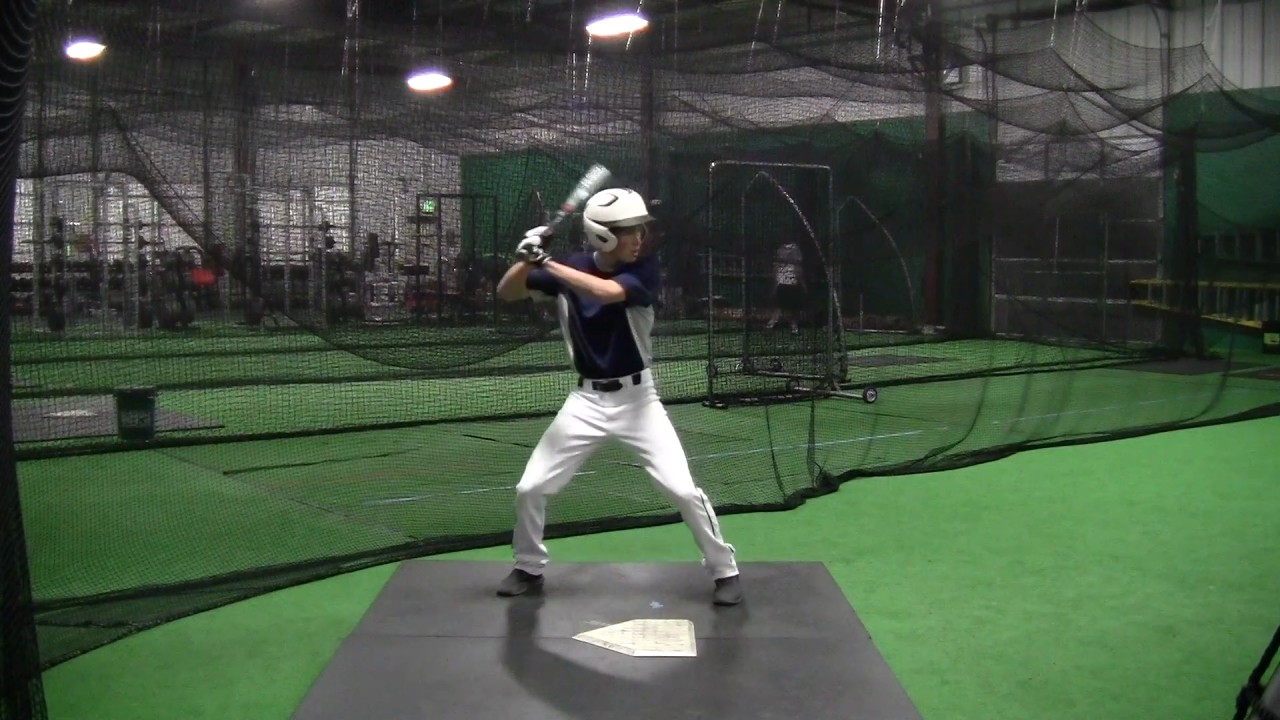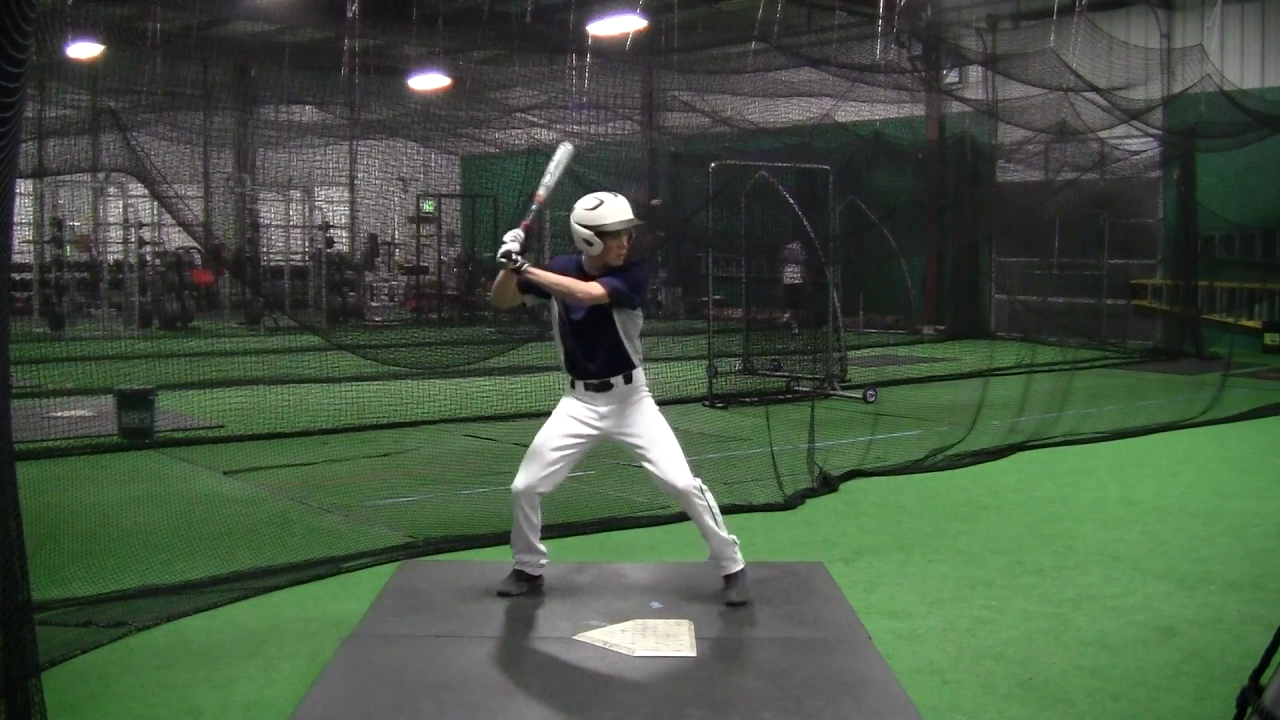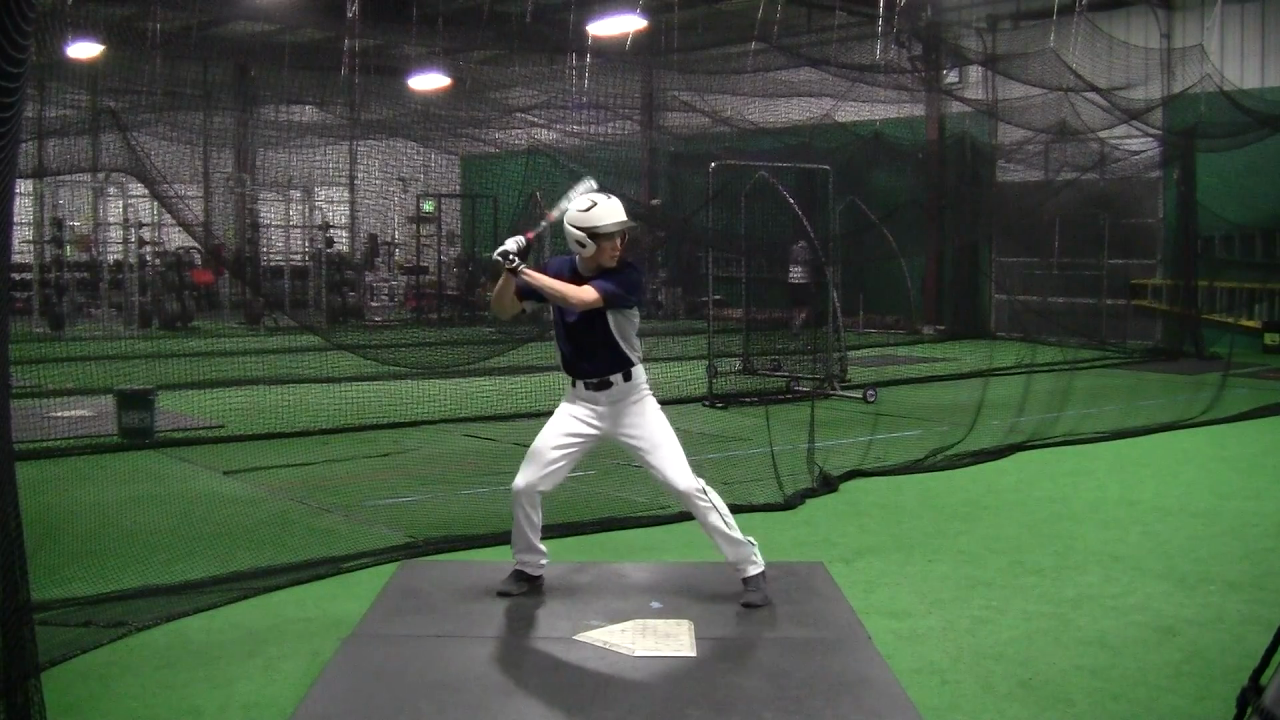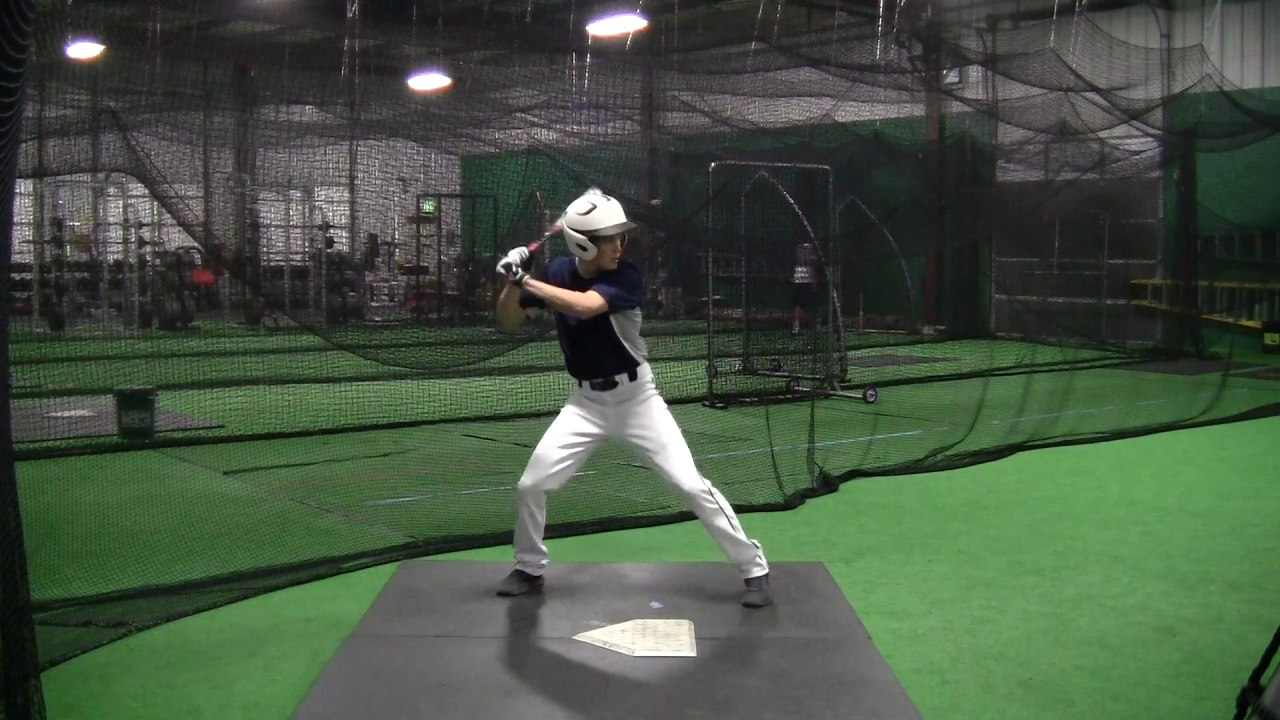
dt=0.1s
person 1, frame 1
left shoulder: (644, 271)
right shoulder: (571, 266)
left elbow: (606, 292)
right elbow: (507, 293)
left wrist: (545, 263)
right wrist: (528, 259)
left hip: (636, 399)
right hip: (585, 400)
left knee: (683, 490)
right knee: (530, 487)
left ankle: (724, 570)
right ankle: (529, 566)
person 1, frame 2
left shoulder: (631, 275)
right shoulder: (560, 267)
left elbow: (588, 294)
right elbow: (501, 301)
left wrist: (527, 268)
right wrist: (510, 264)
left hip: (629, 398)
right hip: (579, 401)
left knee: (684, 483)
right knee: (525, 487)
left ankle: (731, 566)
right ankle: (528, 567)
person 1, frame 3
left shoulder: (627, 276)
right shoulder: (556, 269)
left elbow: (580, 299)
right elbow: (502, 311)
left wrist: (522, 271)
right wrist: (508, 272)
left hip: (629, 397)
right hip: (579, 400)
left knee: (685, 484)
right knee: (525, 485)
left ankle: (751, 568)
right ankle: (528, 567)
person 1, frame 4
left shoulder: (628, 277)
right shoulder: (556, 272)
left elbow: (586, 305)
right elbow: (507, 321)
left wrist: (527, 280)
right wrist: (512, 281)
left hip: (635, 396)
right hip: (585, 400)
left knee: (691, 484)
right knee: (530, 484)
left ankle: (754, 569)
right ankle: (529, 567)
